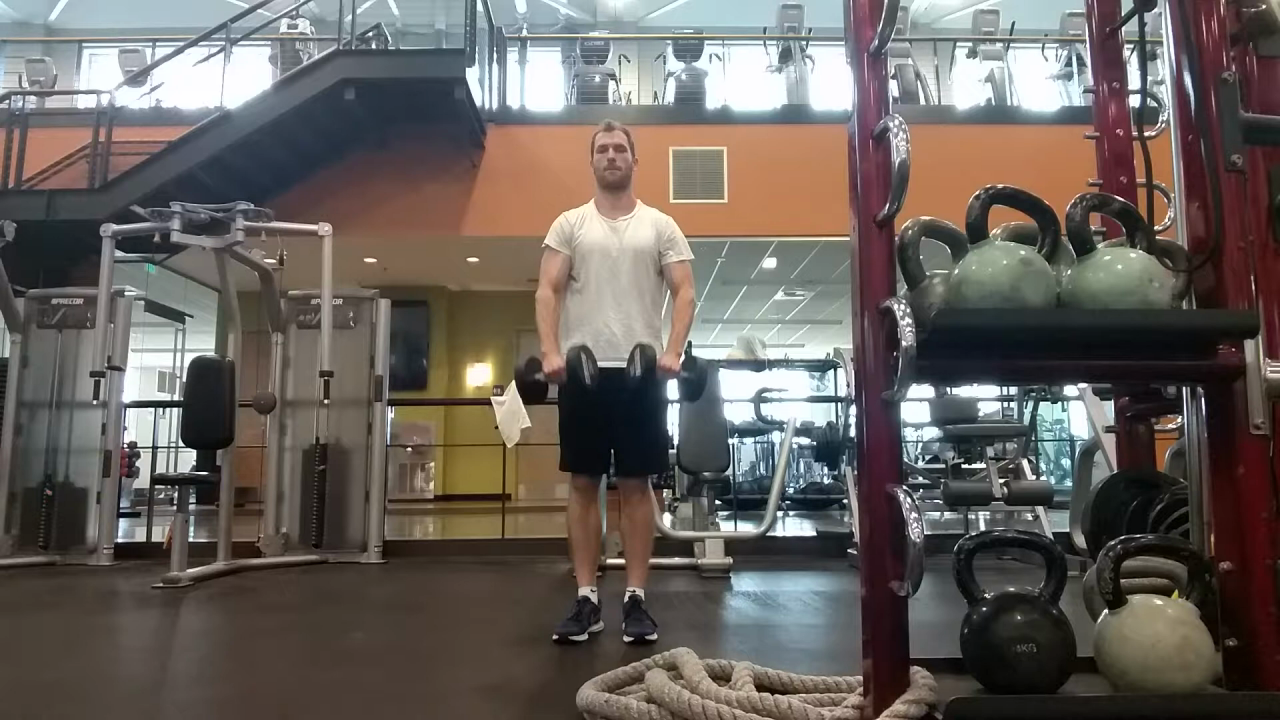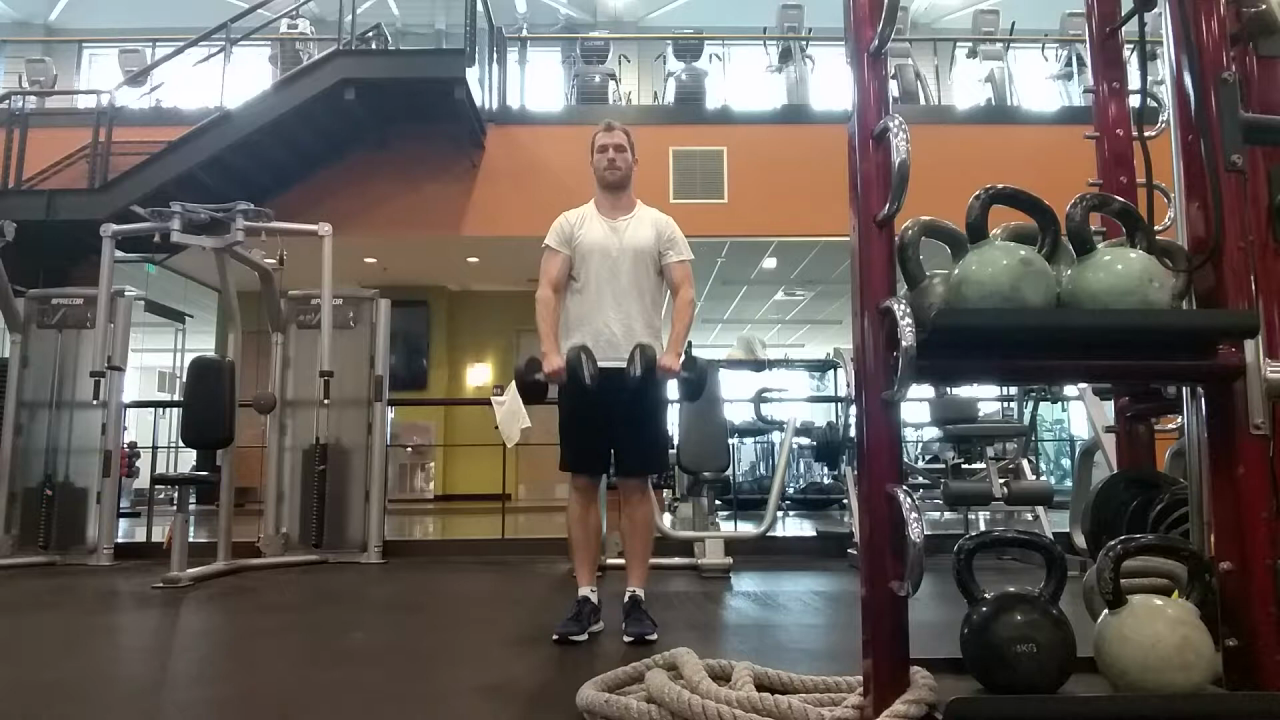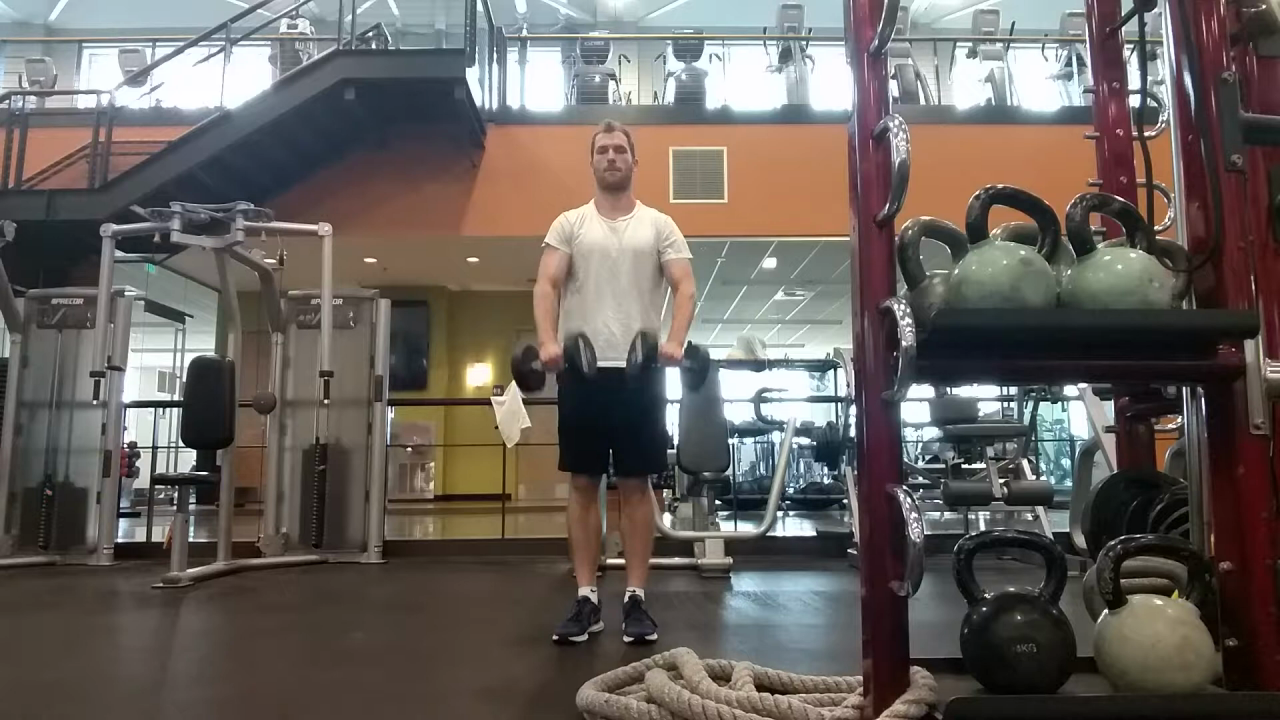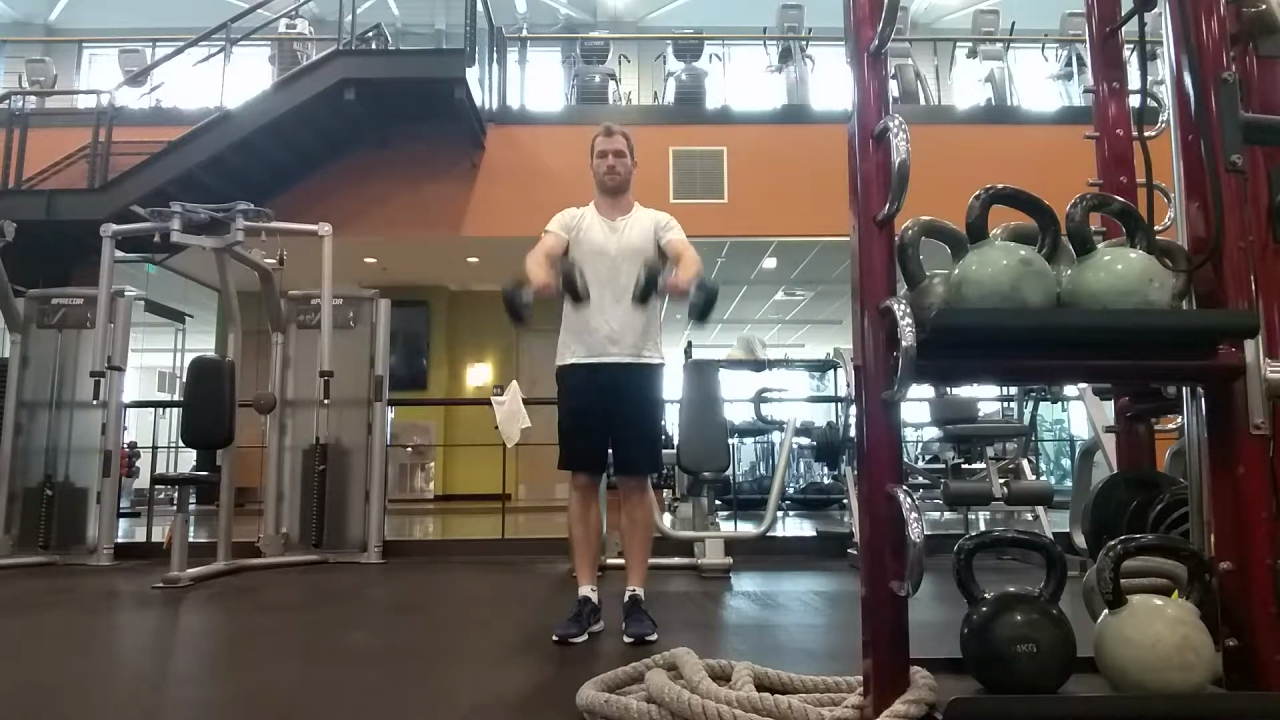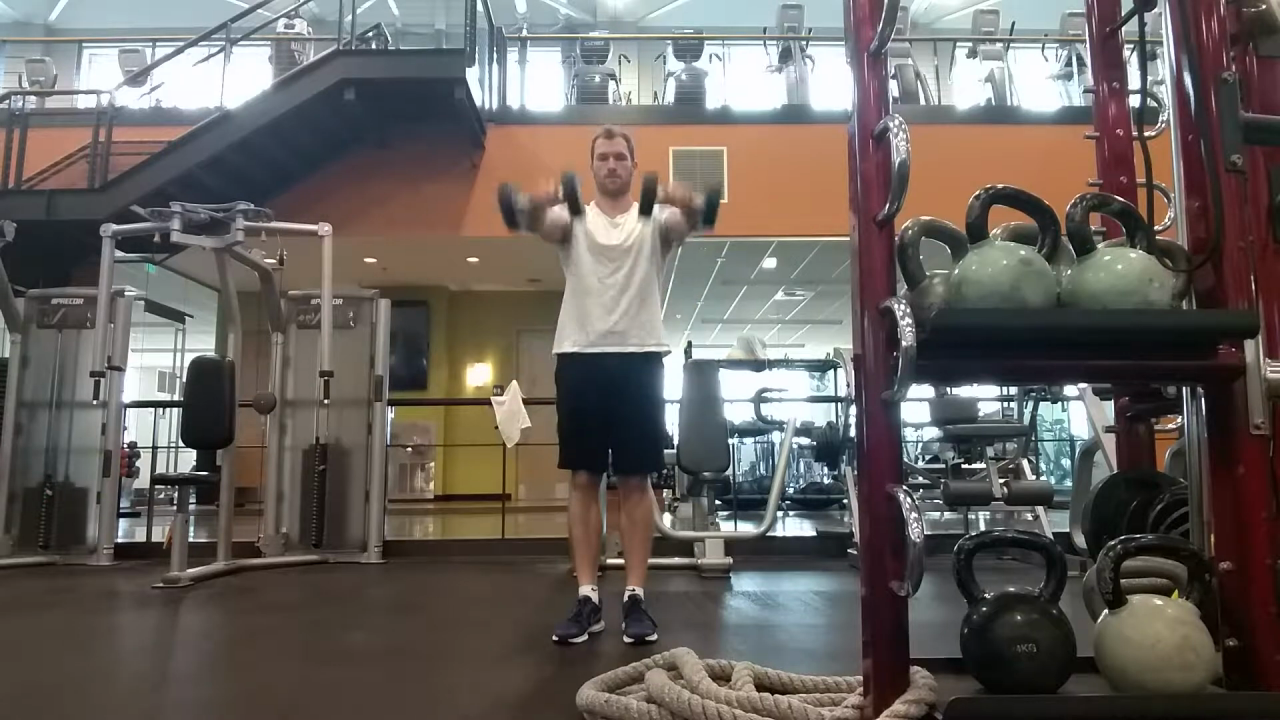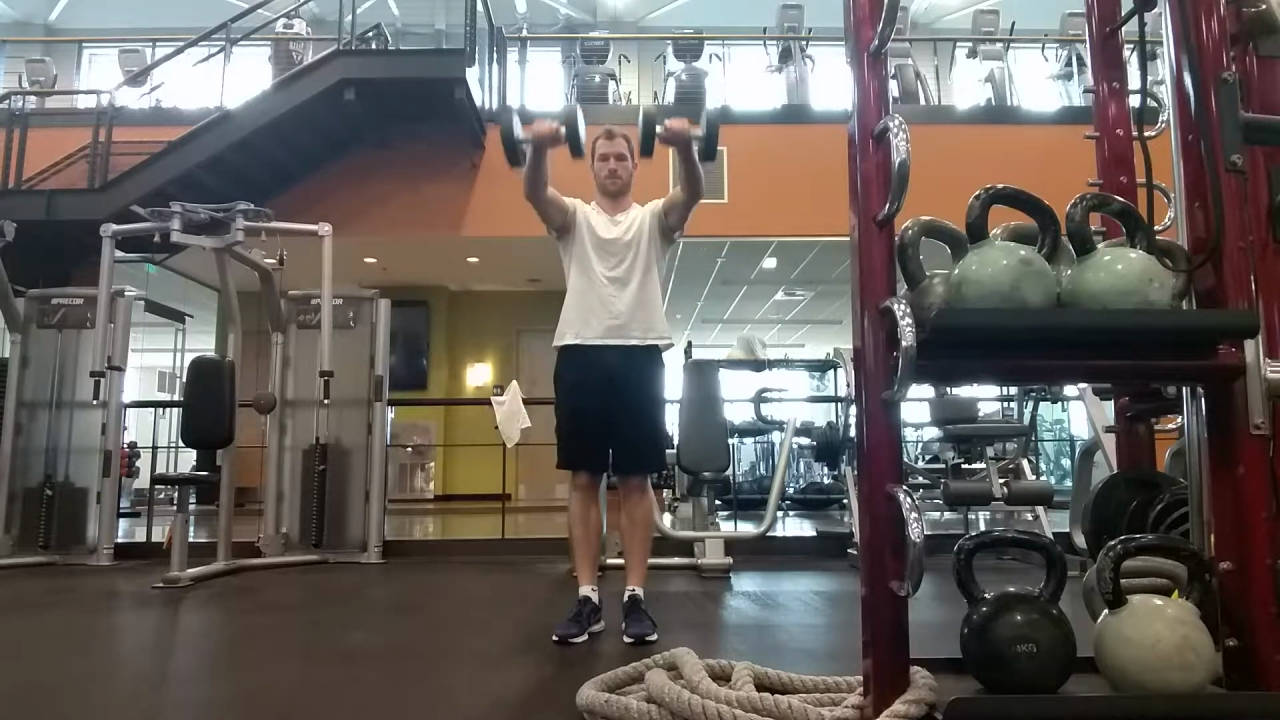
dt=0.2s
person 1, frame 1
left shoulder: (660, 225)
right shoulder: (569, 223)
left elbow: (684, 292)
right elbow: (548, 291)
left wrist: (673, 351)
right wrist: (550, 351)
left knee: (636, 484)
right knee: (583, 483)
left ankle: (635, 598)
right ankle: (586, 599)
person 1, frame 2
left shoulder: (660, 225)
right shoulder: (569, 224)
left elbow: (684, 291)
right elbow: (548, 291)
left wrist: (673, 351)
right wrist: (550, 351)
left knee: (636, 484)
right knee: (583, 483)
left ankle: (635, 598)
right ankle: (586, 599)
person 1, frame 3
left shoulder: (659, 224)
right shoulder: (570, 223)
left elbow: (684, 284)
right elbow: (547, 283)
left wrist: (677, 335)
right wrist: (548, 337)
left hip: (640, 370)
right hip: (581, 369)
left knee: (636, 484)
right knee: (583, 483)
left ankle: (635, 599)
right ankle: (586, 599)
person 1, frame 4
left shoulder: (656, 222)
right shoulder: (571, 221)
left elbow: (686, 255)
right elbow: (542, 254)
left wrist: (685, 272)
right wrist: (539, 271)
left hip: (638, 364)
right hip: (581, 363)
left knee: (635, 481)
right knee: (583, 480)
left ankle: (635, 597)
right ankle: (587, 598)
person 1, frame 5
left shoulder: (654, 220)
right shoulder: (572, 219)
left elbow: (687, 221)
right elbow: (537, 220)
left wrist: (686, 202)
right wrist: (535, 205)
left hip: (639, 358)
right hip: (581, 357)
left knee: (635, 480)
right knee: (584, 479)
left ankle: (635, 597)
right ankle: (587, 598)
person 1, frame 6
left shoulder: (655, 219)
right shoulder: (573, 217)
left elbow: (692, 191)
right elbow: (534, 192)
left wrist: (684, 147)
right wrist: (539, 148)
left hip: (638, 354)
right hip: (580, 353)
left knee: (635, 480)
right knee: (584, 479)
left ankle: (634, 597)
right ankle: (587, 597)
